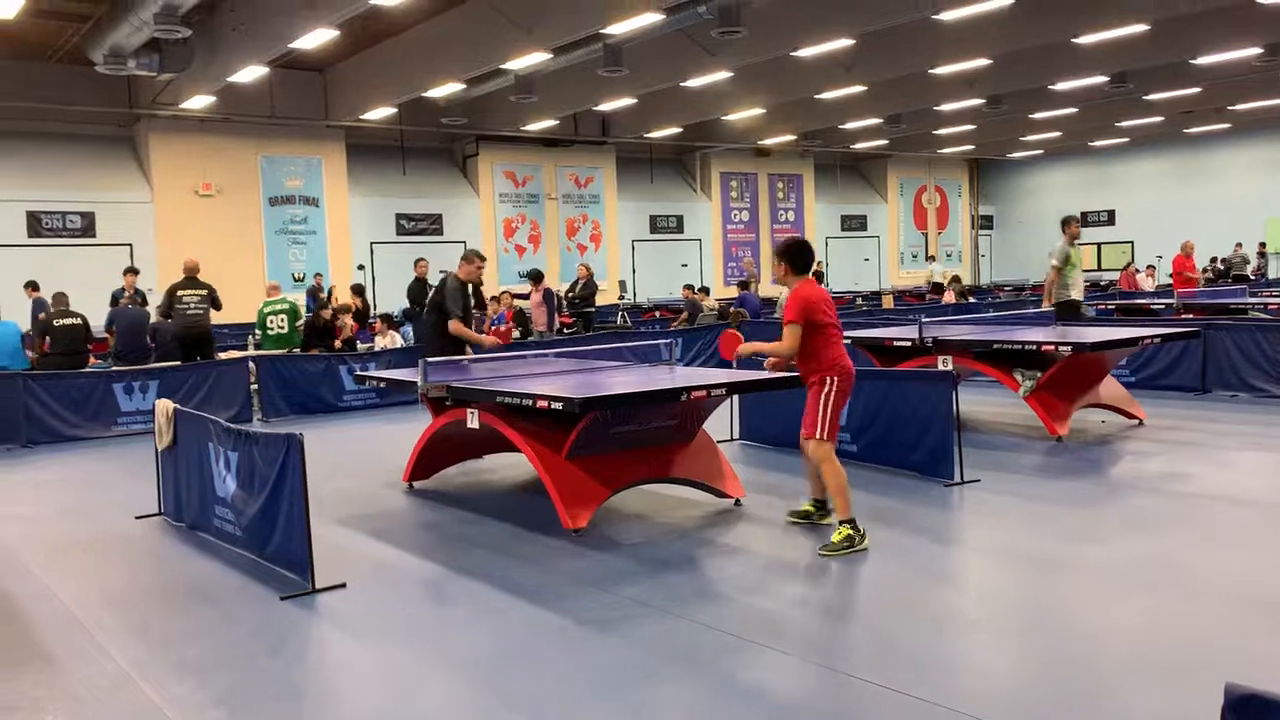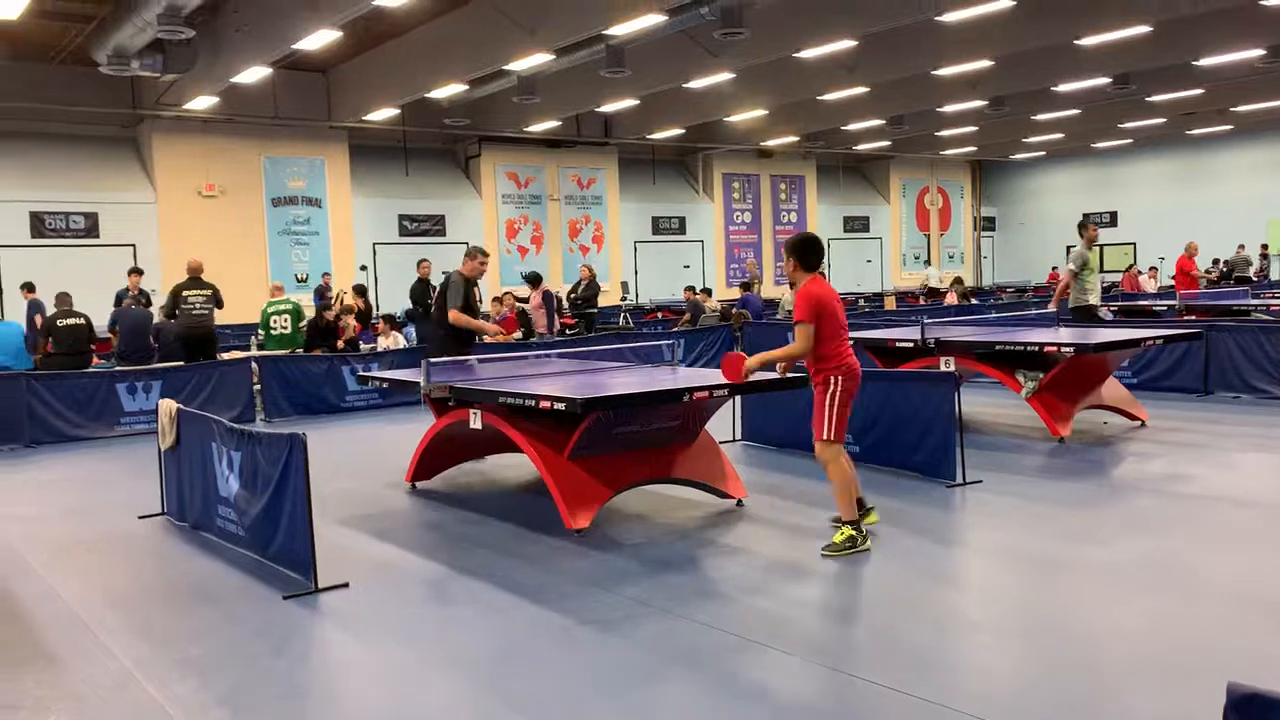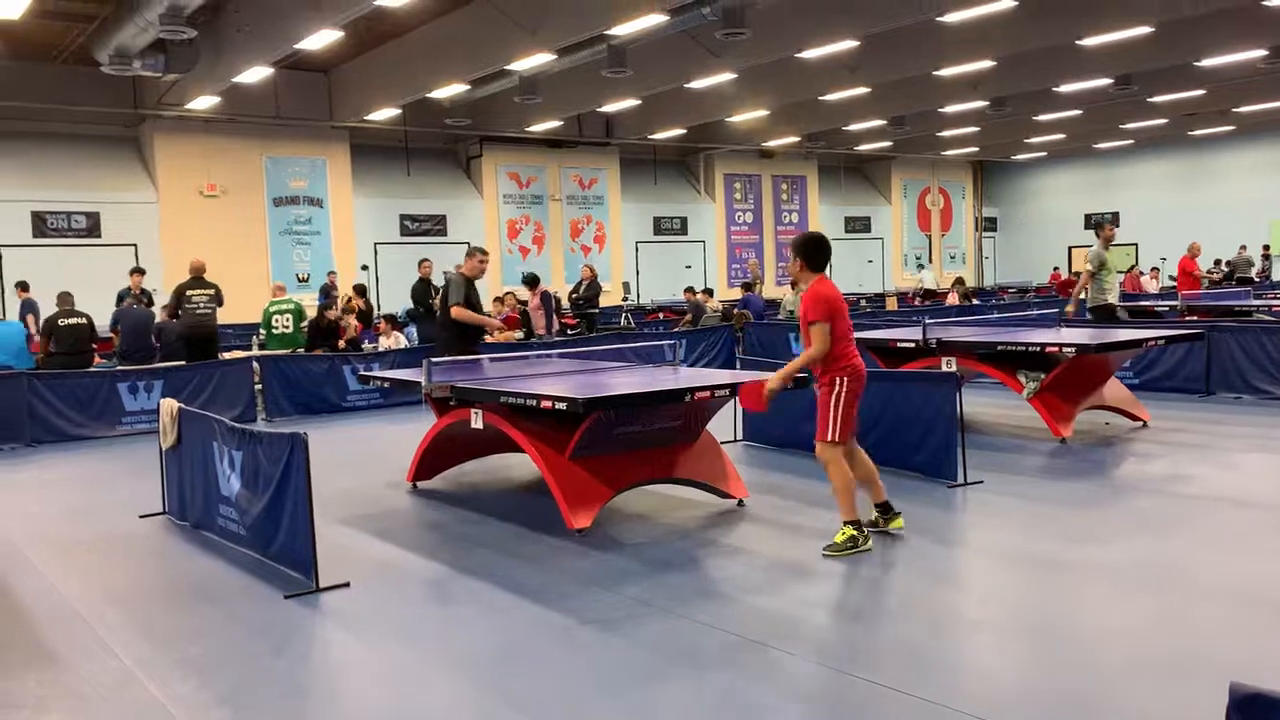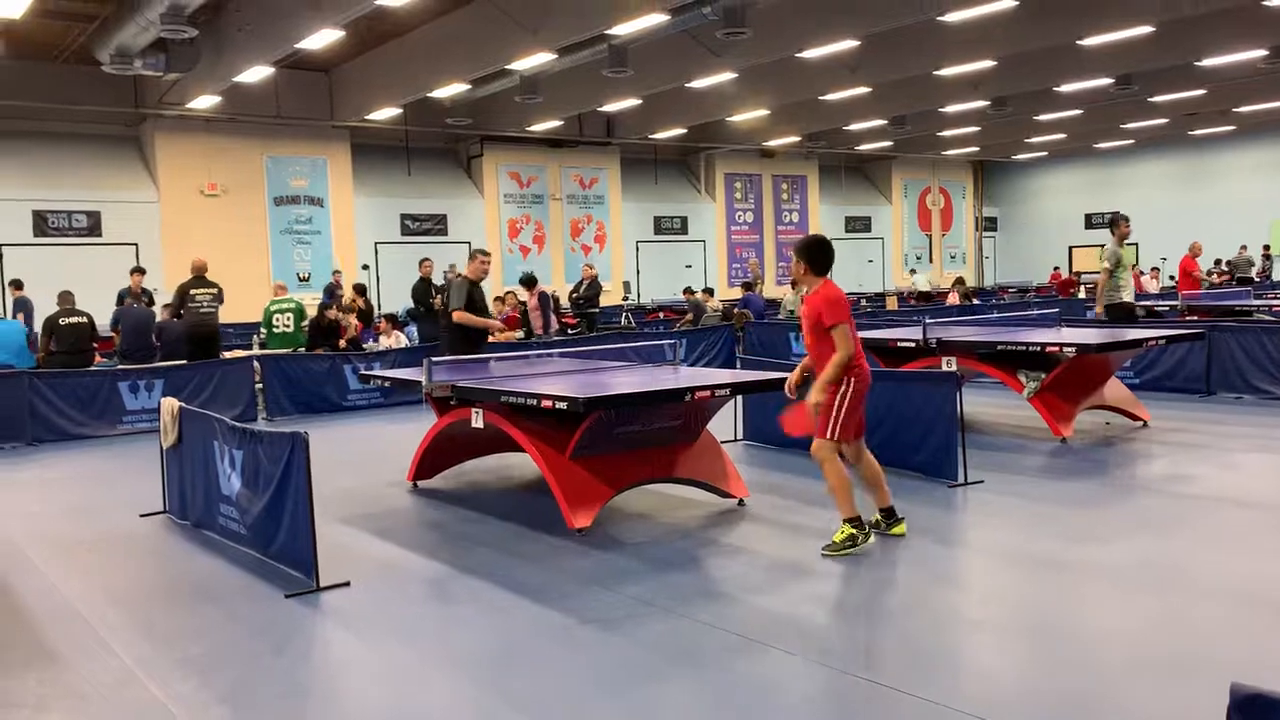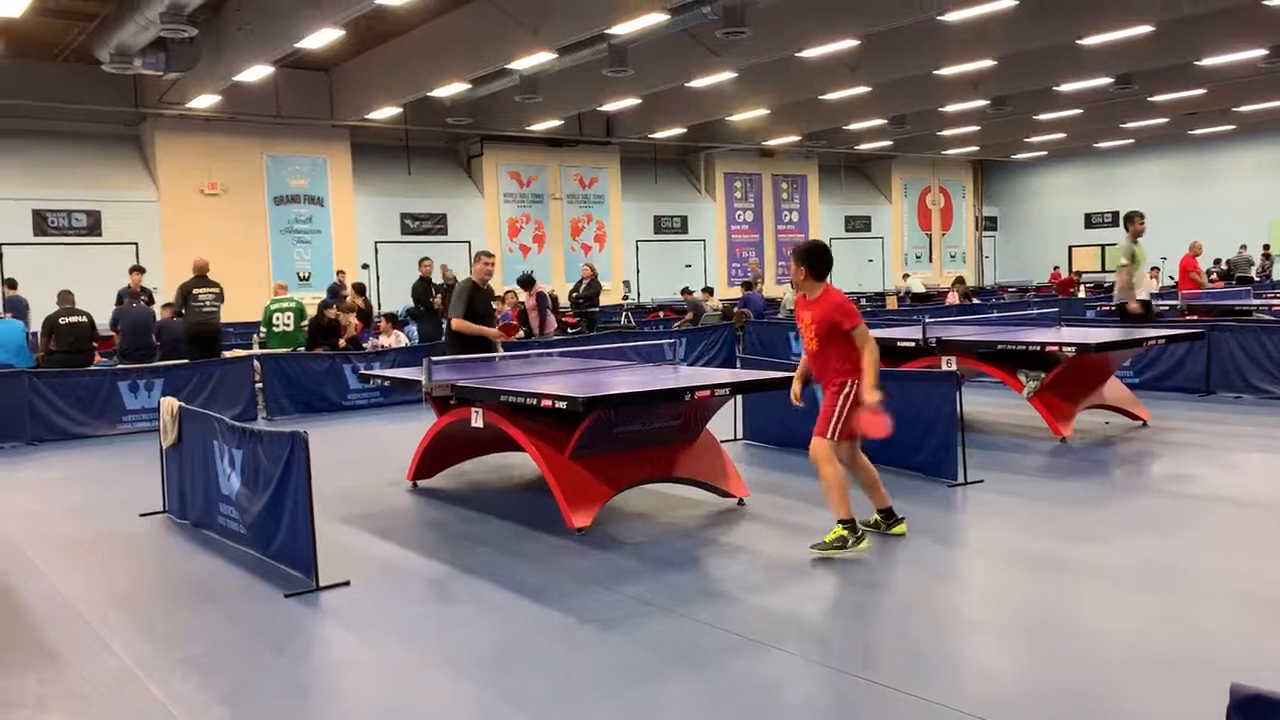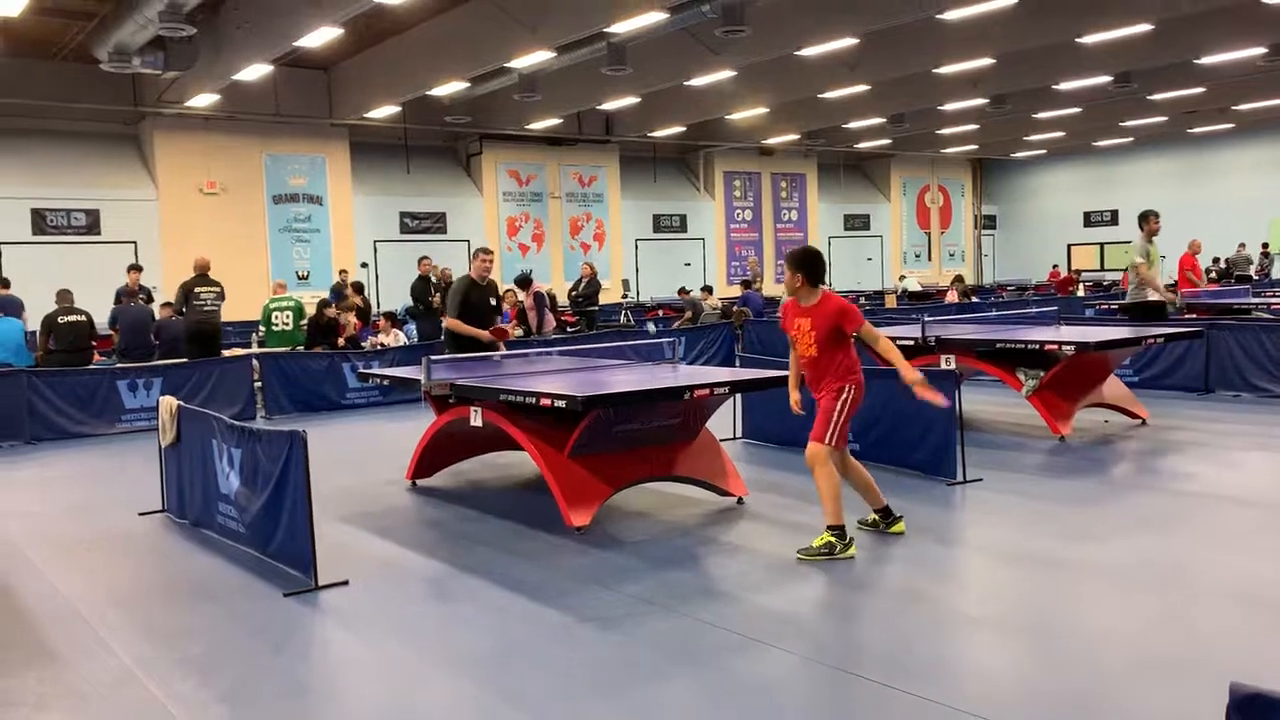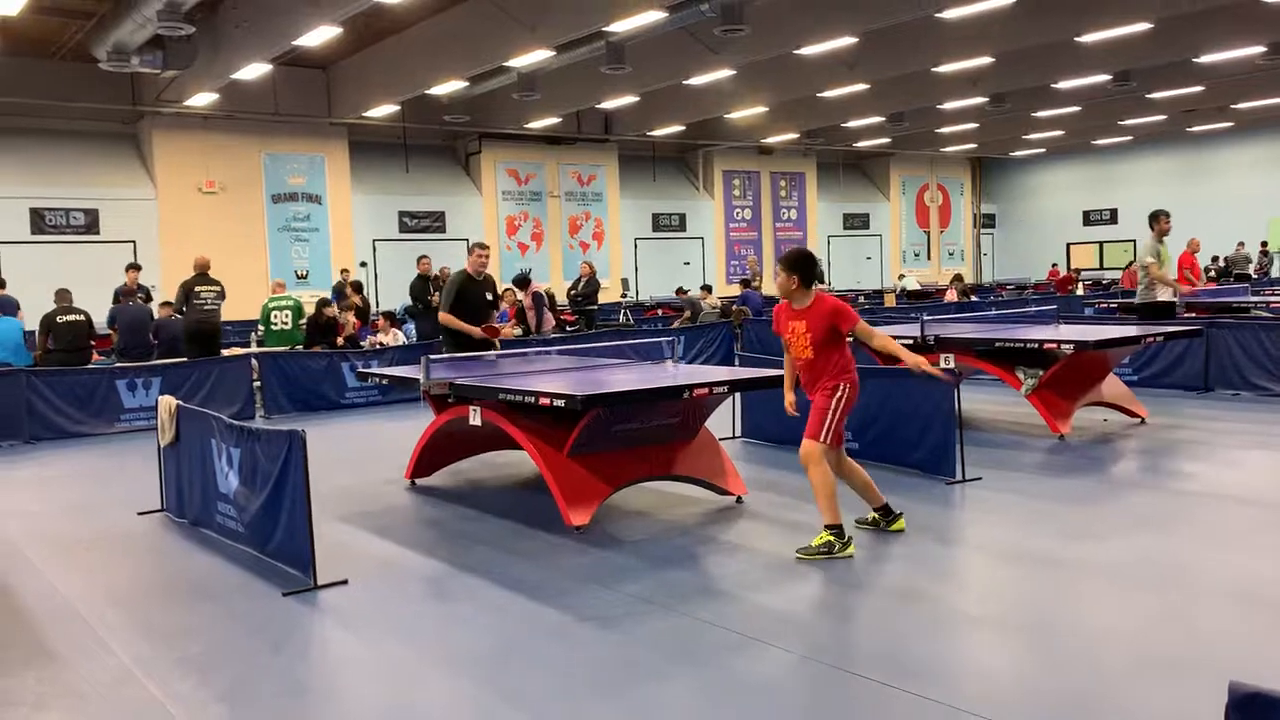
dt=0.1s
person 1, frame 1
left shoulder: (798, 297)
right shoulder: (814, 292)
left elbow: (790, 348)
left wrist: (752, 348)
right wrist: (780, 358)
left hip: (828, 378)
right hip: (827, 376)
left knee: (819, 451)
right knee: (810, 444)
left ankle: (851, 530)
right ankle: (819, 505)
person 1, frame 2
left shoulder: (807, 294)
right shoulder: (822, 289)
left elbow: (803, 347)
left wrist: (762, 359)
right wrist: (789, 359)
left hip: (834, 378)
right hip: (835, 375)
left knee: (828, 452)
right knee: (831, 449)
left ankle: (854, 531)
right ankle: (859, 507)
person 1, frame 3
left shoulder: (818, 295)
right shoulder: (821, 290)
left elbow: (820, 350)
left wrist: (781, 375)
right wrist: (794, 366)
left hip: (839, 379)
right hip: (839, 377)
left knee: (827, 453)
right knee: (847, 448)
left ankle: (856, 530)
right ankle: (885, 512)
person 1, frame 4
left shoulder: (828, 298)
right shoulder: (815, 296)
left elbow: (845, 351)
left wrist: (818, 388)
right wrist: (799, 371)
left hip: (845, 381)
right hip: (843, 381)
left knee: (822, 451)
right knee: (854, 451)
left ankle: (854, 529)
right ankle: (889, 517)
person 1, frame 5
left shoulder: (837, 303)
right shoulder: (802, 302)
left elbow: (868, 344)
left wrist: (869, 387)
right wrist: (798, 379)
left hip: (847, 384)
right hip: (831, 384)
left knee: (821, 451)
right knee: (848, 454)
left ankle: (848, 531)
right ankle: (889, 517)
person 1, frame 6
left shoulder: (837, 307)
right shoulder: (788, 310)
left elbow: (877, 339)
left wrist: (906, 369)
right wrist: (794, 388)
left hip: (842, 388)
right hip: (824, 390)
left knee: (817, 455)
right knee: (839, 458)
left ankle: (837, 538)
right ankle: (887, 516)
person 1, frame 7
left shoulder: (831, 307)
right shoulder: (780, 313)
left elbow: (873, 336)
left wrist: (908, 356)
right wrist: (789, 391)
left hip: (838, 388)
right hip: (818, 389)
left knee: (811, 454)
right knee: (836, 459)
left ankle: (836, 536)
right ankle: (885, 513)
